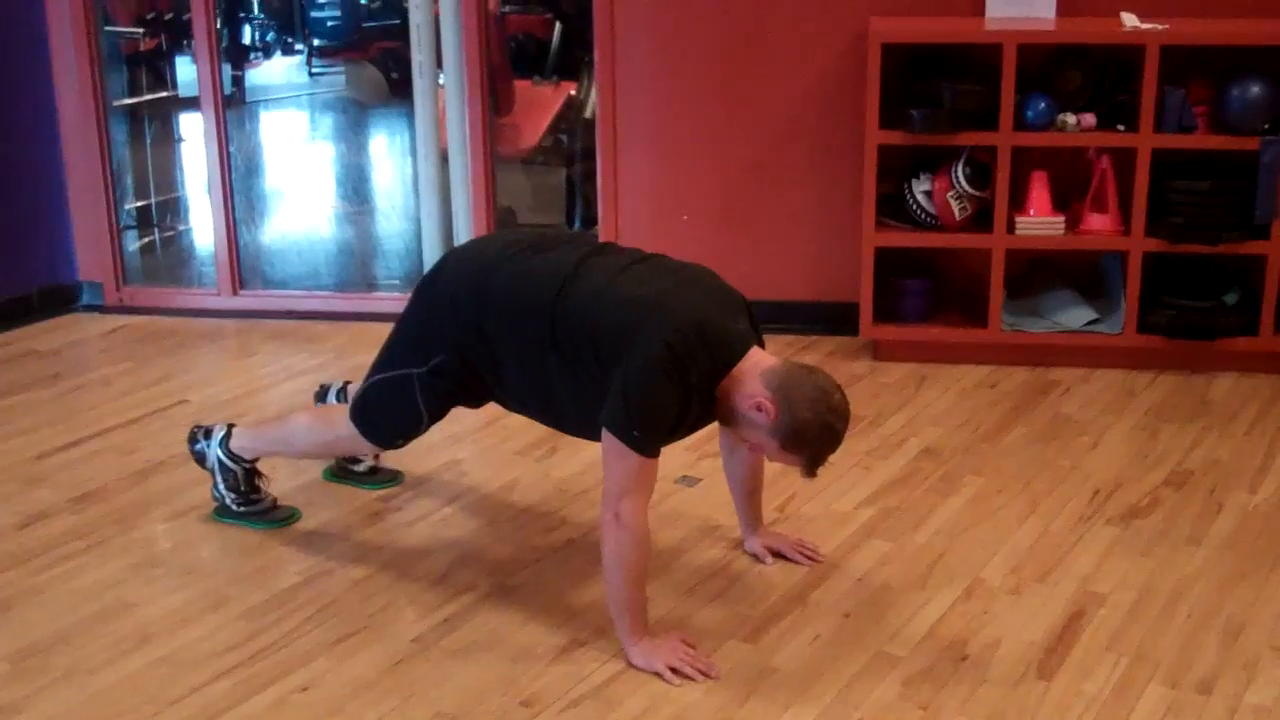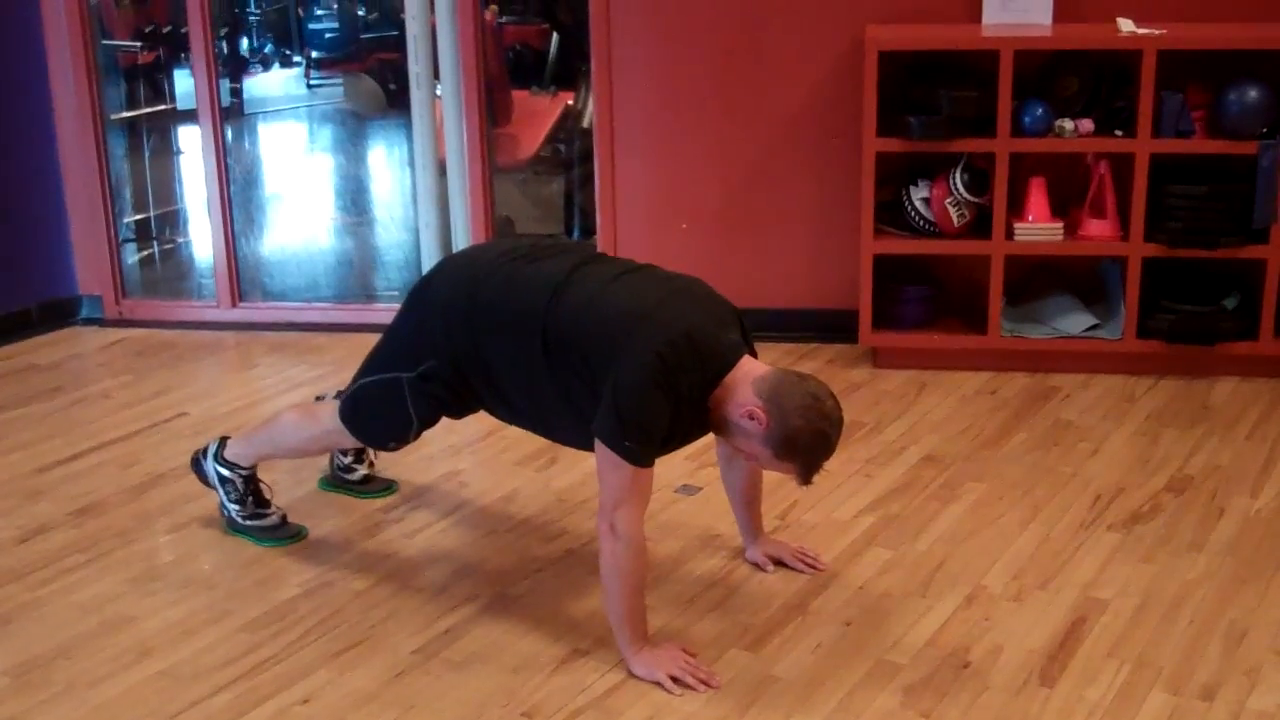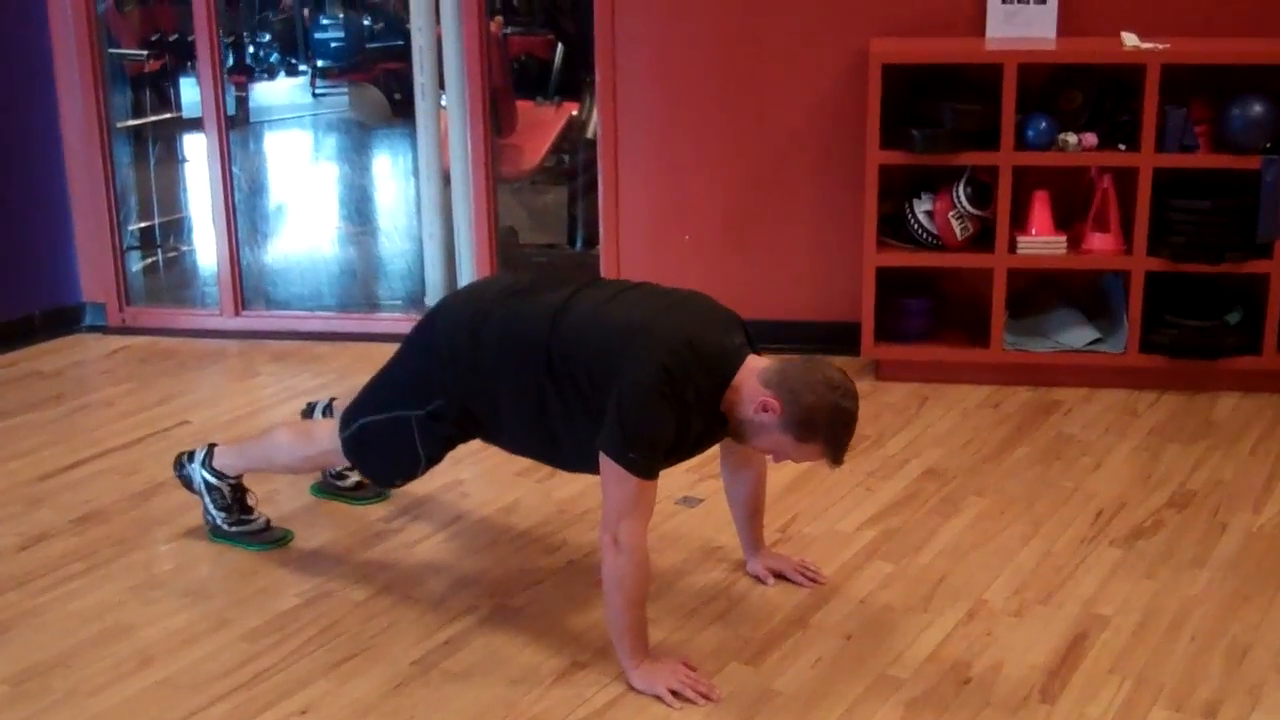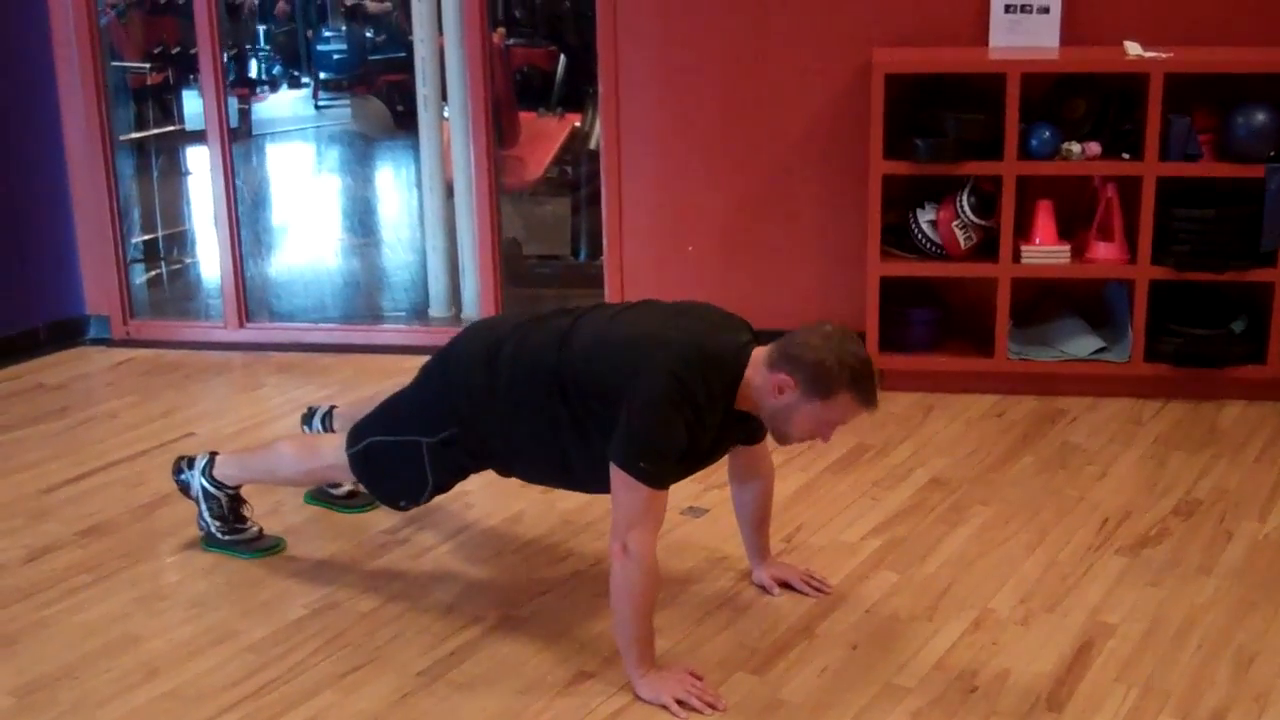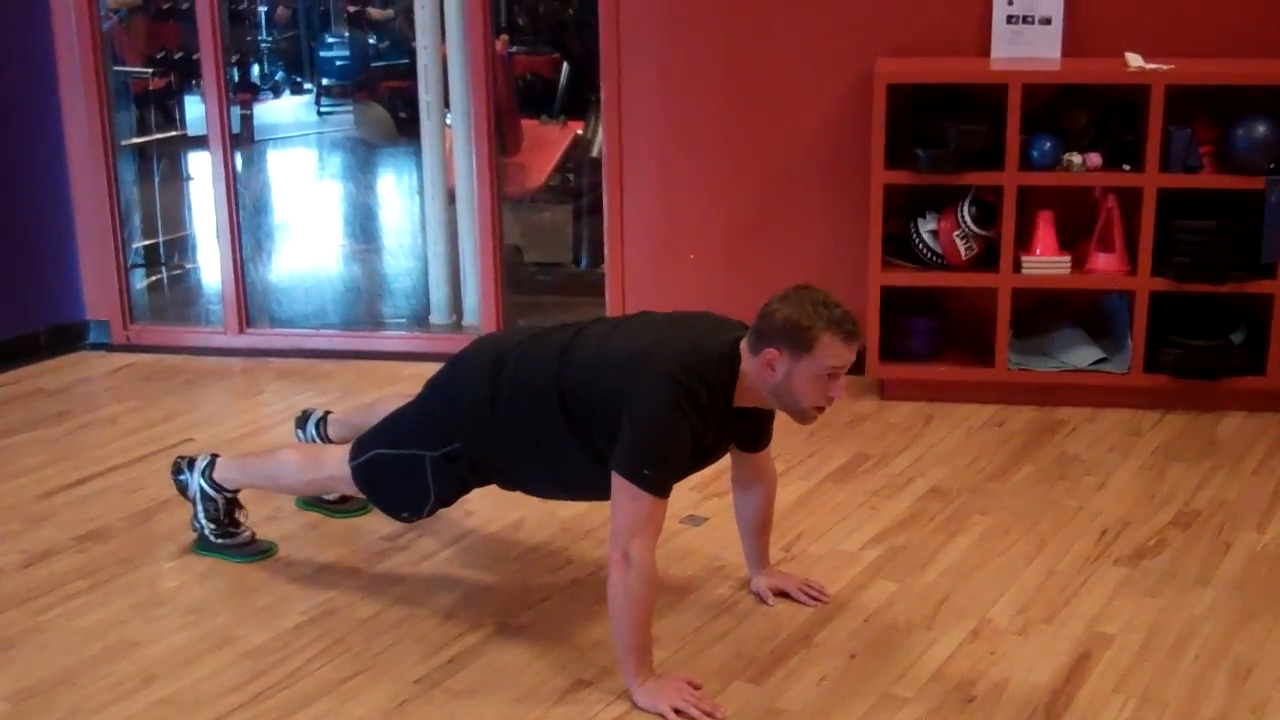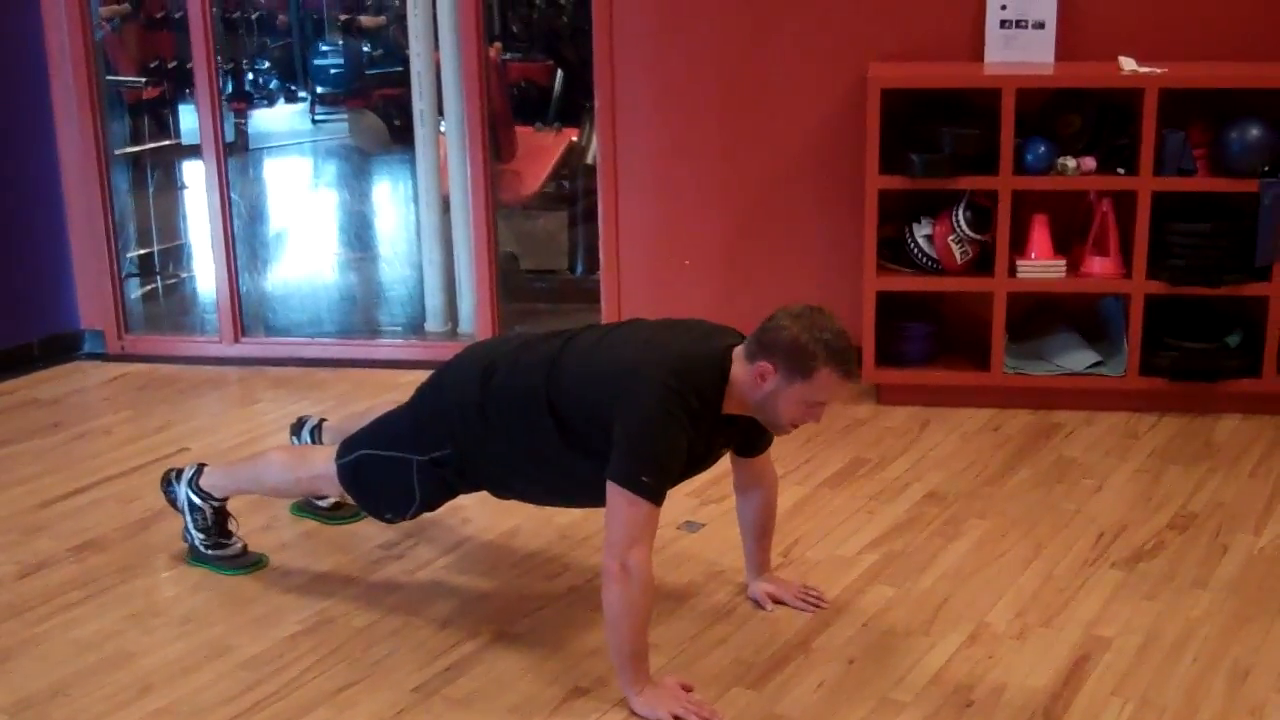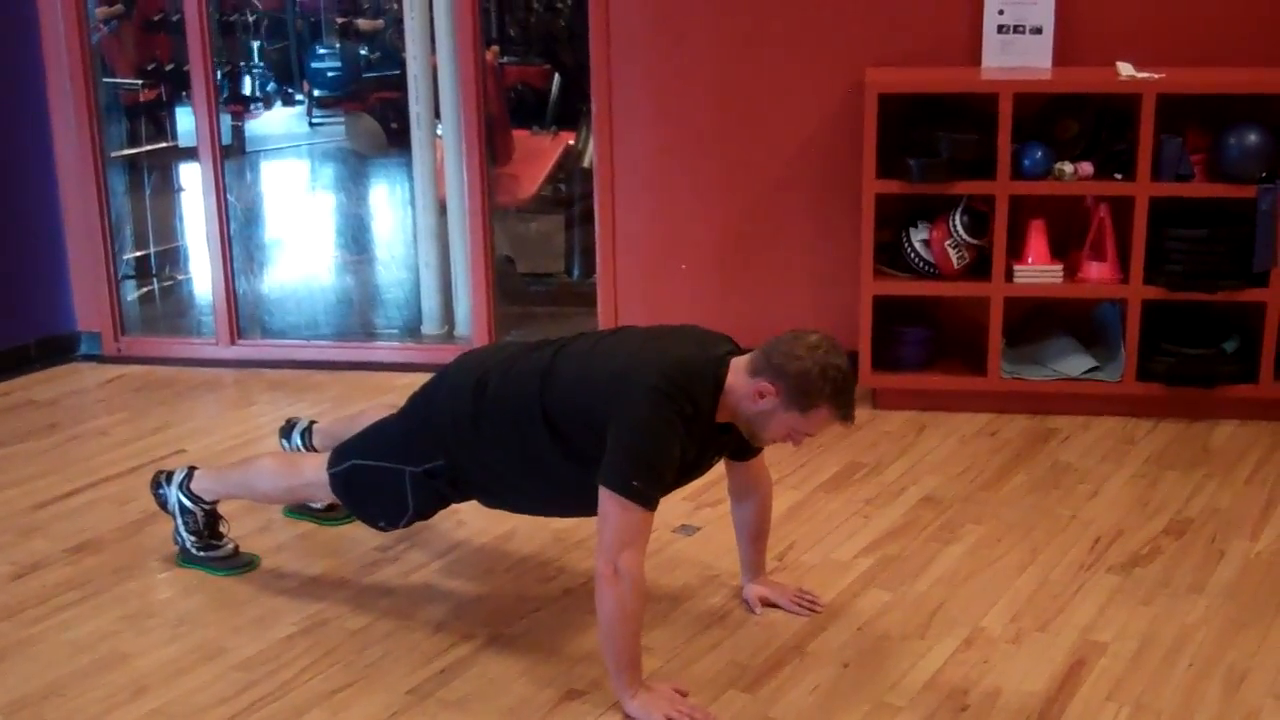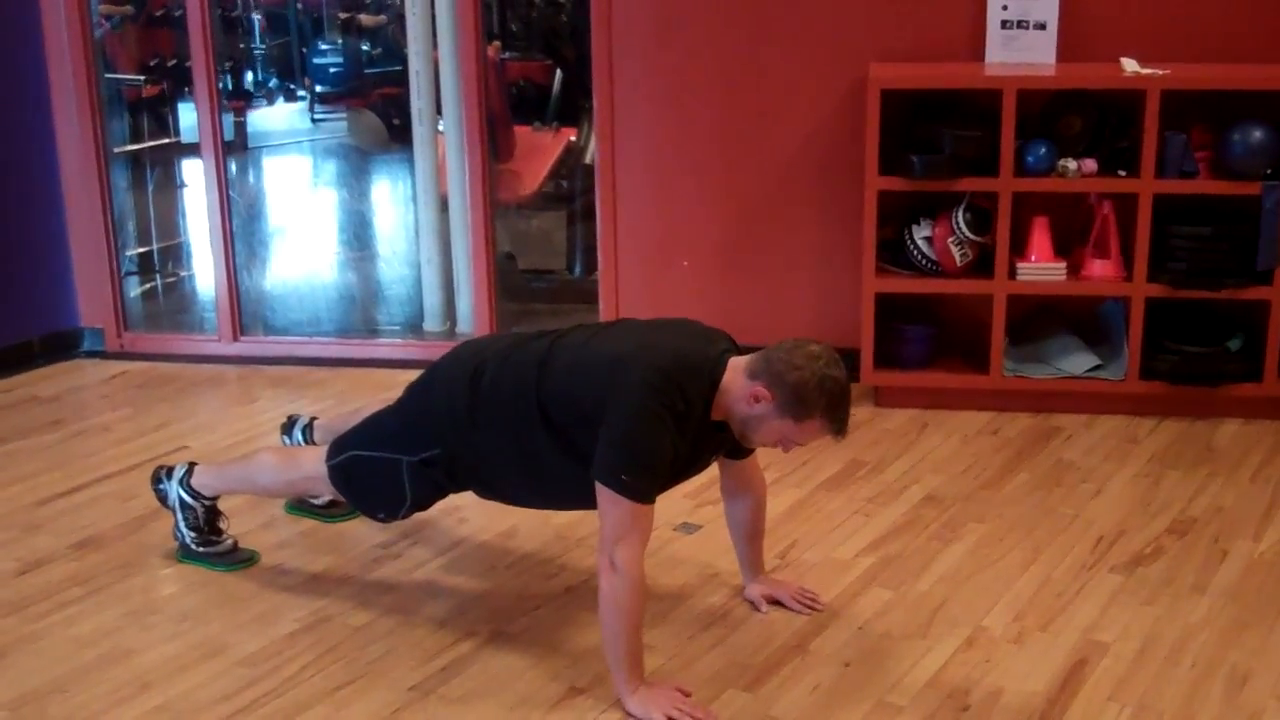
dt=0.3s
person 1, frame 1
left shoulder: (739, 337)
right shoulder: (664, 367)
left elbow: (735, 439)
right elbow: (622, 513)
left wrist: (753, 528)
right wrist: (637, 640)
left hip: (518, 271)
right hip: (470, 298)
right knee: (368, 431)
left ankle: (343, 393)
right ankle: (228, 446)
person 1, frame 2
left shoulder: (734, 355)
right shoulder: (653, 376)
left elbow: (736, 451)
right elbow: (619, 524)
left wrist: (754, 537)
right wrist: (637, 650)
left hip: (515, 279)
right hip: (463, 307)
right knee: (359, 420)
left ankle: (339, 430)
right ankle: (227, 460)
person 1, frame 3
left shoulder: (738, 358)
right shoulder: (658, 386)
left elbow: (740, 460)
right elbow: (621, 537)
left wrist: (756, 549)
right wrist: (638, 662)
left hip: (514, 320)
right hip: (468, 348)
right knee: (354, 446)
left ankle: (330, 410)
right ankle: (214, 468)
person 1, frame 4
left shoulder: (750, 361)
right shoulder: (671, 393)
left elbow: (750, 466)
right elbow: (631, 544)
left wrist: (760, 558)
left hip: (521, 365)
right hip: (482, 386)
left knee: (401, 420)
right knee: (353, 460)
left ankle: (326, 417)
right ankle: (211, 474)
person 1, frame 5
left shoulder: (746, 368)
right shoulder: (672, 396)
left elbow: (754, 472)
right elbow: (631, 553)
left wrist: (760, 569)
left hip: (518, 379)
right hip: (483, 409)
left knee: (406, 425)
right knee: (356, 472)
left ankle: (323, 425)
right ankle: (211, 476)
person 1, frame 6
left shoulder: (743, 372)
right shoulder: (664, 403)
left elbow: (756, 477)
right elbow: (623, 562)
left wrist: (760, 573)
left hip: (511, 388)
right hip: (472, 417)
left knee: (398, 427)
right knee: (342, 472)
left ankle: (318, 431)
right ankle: (199, 489)
person 1, frame 7
left shoulder: (736, 376)
right shoulder: (657, 409)
left elbow: (750, 483)
right elbow: (617, 564)
left wrist: (755, 576)
left hip: (504, 389)
right hip: (464, 426)
left knee: (395, 431)
right knee: (330, 479)
left ankle: (307, 434)
right ankle: (189, 490)
person 1, frame 8
left shoulder: (732, 374)
right shoulder: (652, 404)
left elbow: (742, 482)
right elbow: (619, 558)
left wrist: (755, 576)
left hip: (503, 385)
right hip: (462, 415)
right knee: (328, 472)
left ankle: (309, 429)
right ankle: (189, 486)
